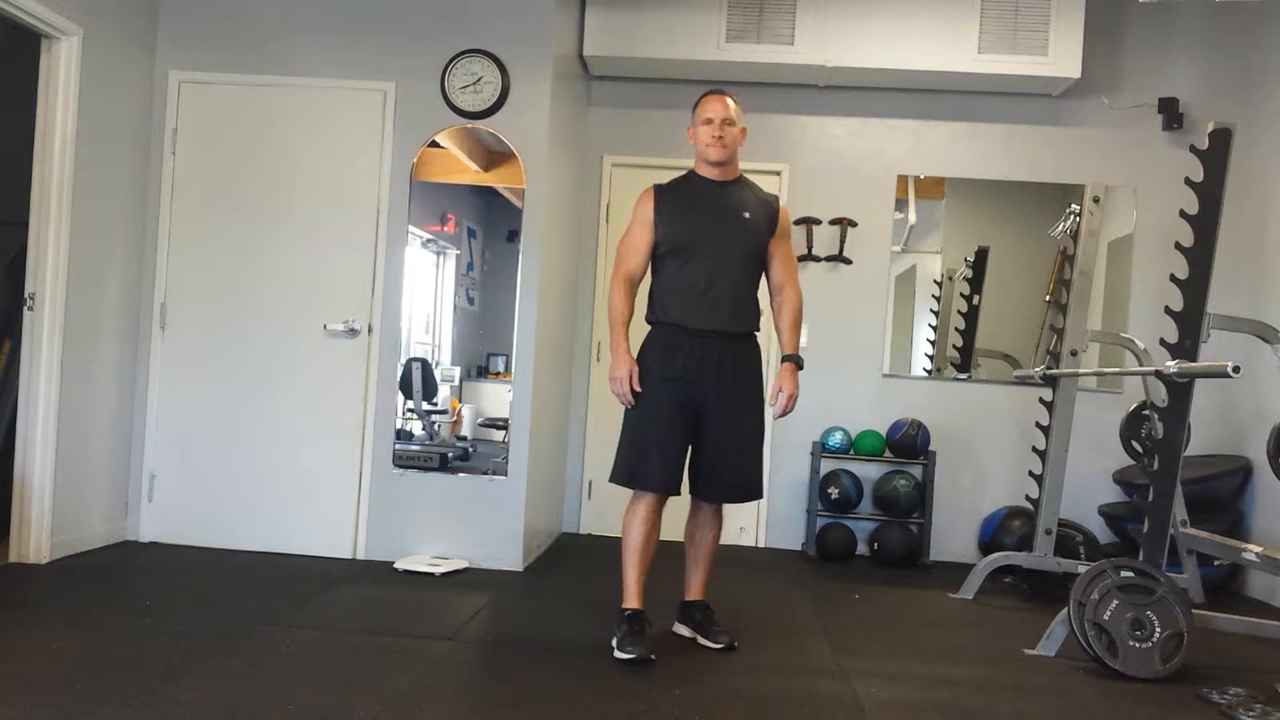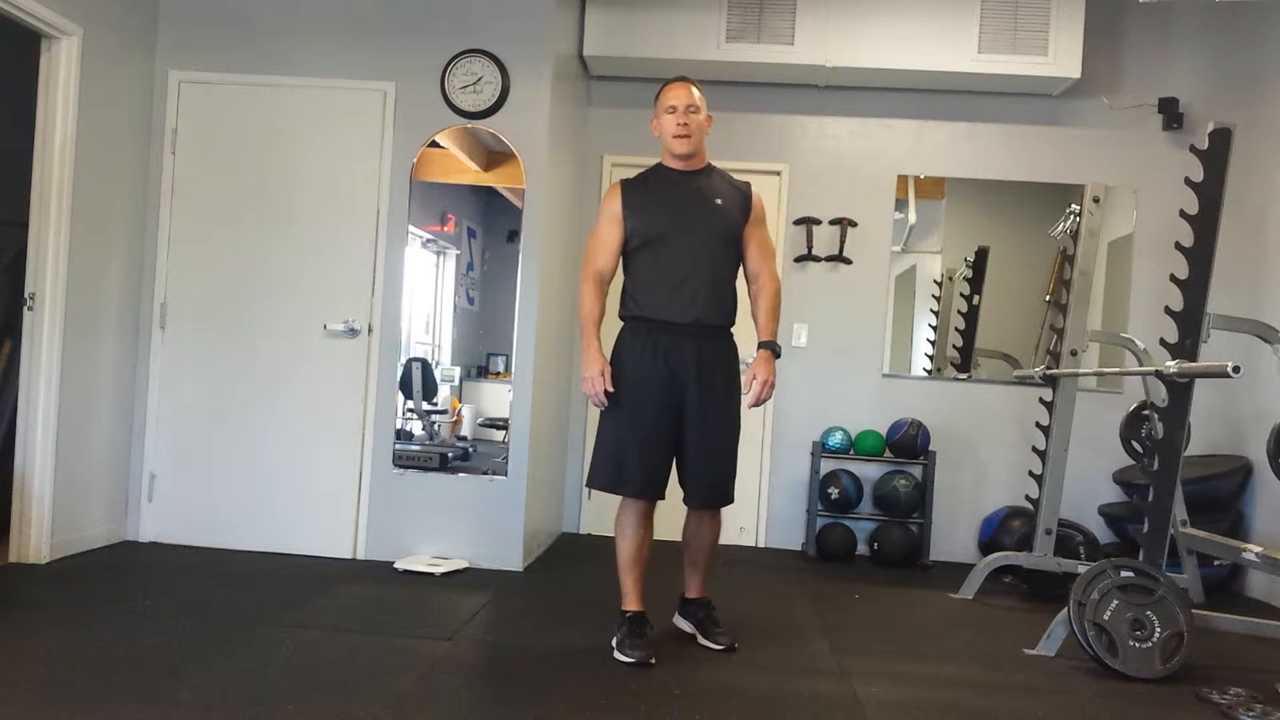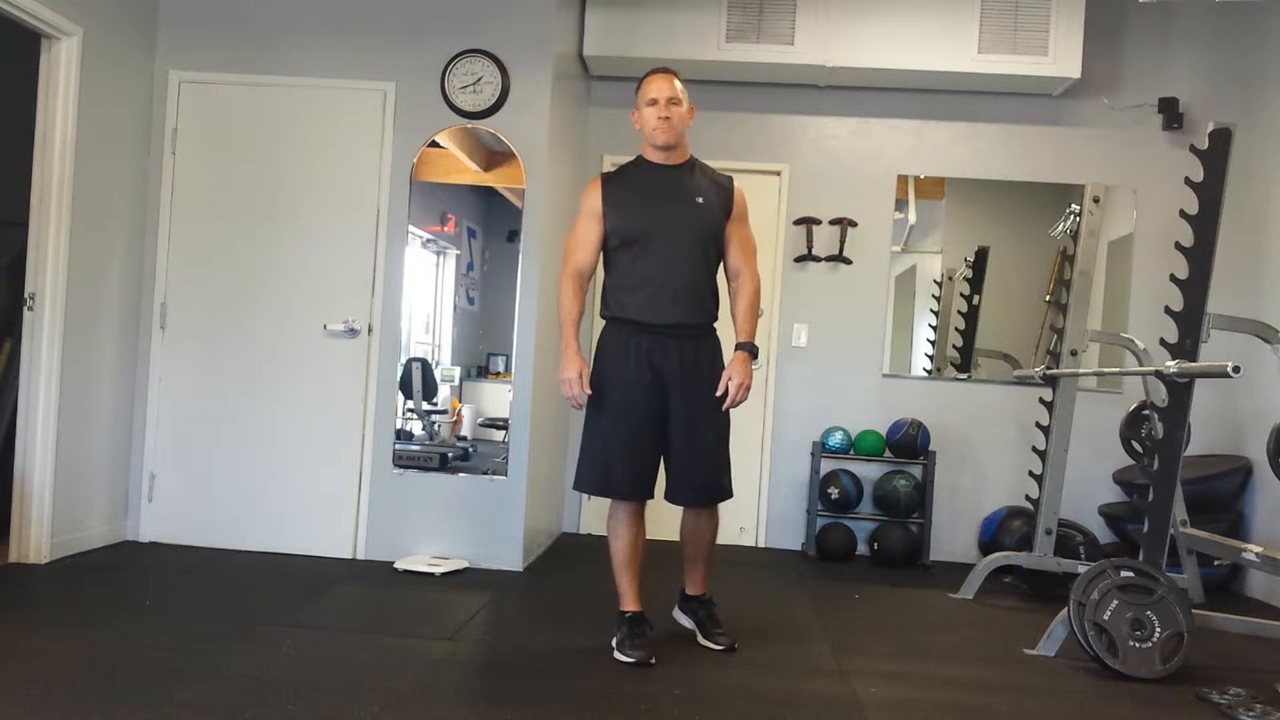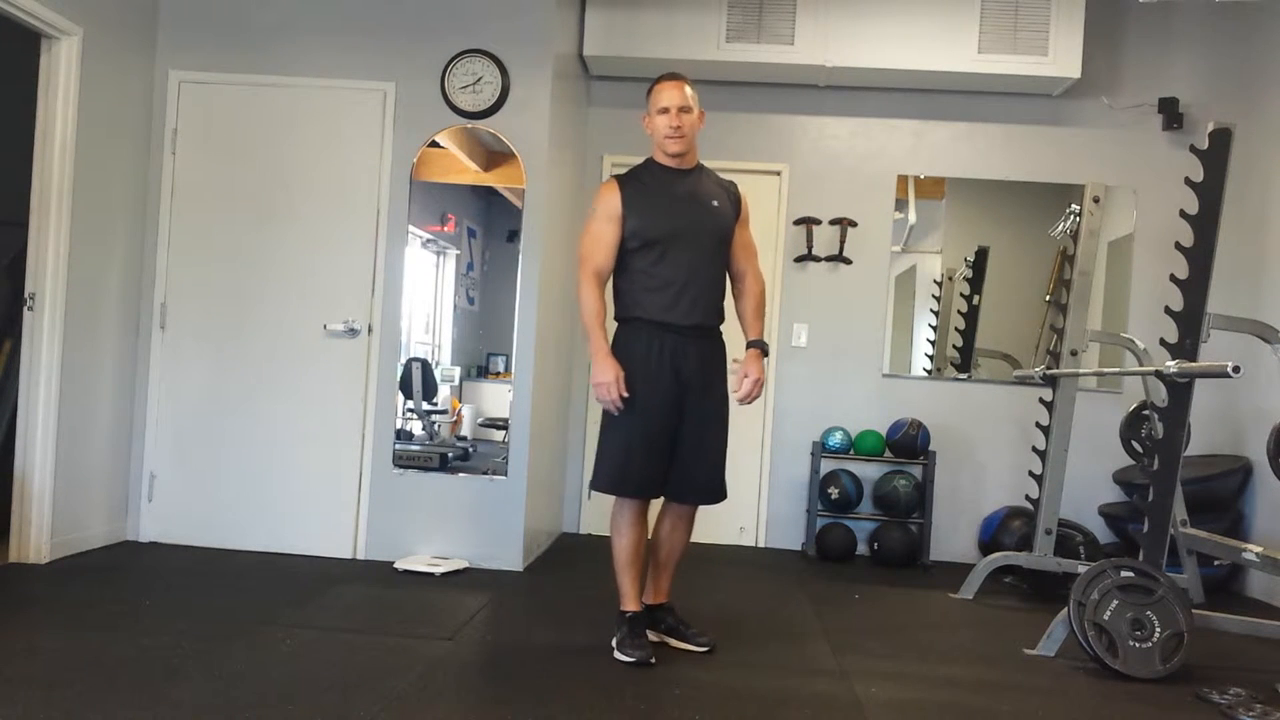
dt=0.7s
person 1, frame 1
left shoulder: (768, 210)
right shoulder: (659, 200)
left elbow: (785, 290)
right elbow: (625, 277)
left wrist: (790, 361)
right wrist: (620, 350)
left hip: (735, 360)
right hip: (668, 353)
left knee: (712, 493)
right knee: (650, 487)
left ankle: (694, 606)
right ankle: (632, 614)
person 1, frame 2
left shoulder: (741, 197)
right shoulder: (626, 194)
left elbow: (763, 276)
right elbow: (596, 274)
left wrist: (767, 348)
right wrist: (591, 349)
left hip: (713, 354)
right hip: (643, 350)
left knee: (709, 493)
right knee: (637, 491)
left ankle: (694, 602)
right ankle: (632, 616)
person 1, frame 3
left shoulder: (723, 192)
right shoulder: (607, 189)
left elbow: (743, 276)
right elbow: (576, 271)
left wrist: (744, 351)
right wrist: (570, 350)
left hip: (698, 351)
right hip: (627, 350)
left knee: (704, 489)
right knee: (627, 492)
left ankle: (695, 599)
right ankle: (631, 616)
person 1, frame 4
left shoulder: (727, 196)
right shoulder: (620, 192)
left elbow: (747, 276)
right elbow: (592, 275)
left wrist: (755, 347)
right wrist: (600, 354)
left hip: (705, 354)
right hip: (643, 349)
left knee: (689, 492)
right knee: (633, 489)
left ankle: (659, 605)
right ankle: (630, 615)
